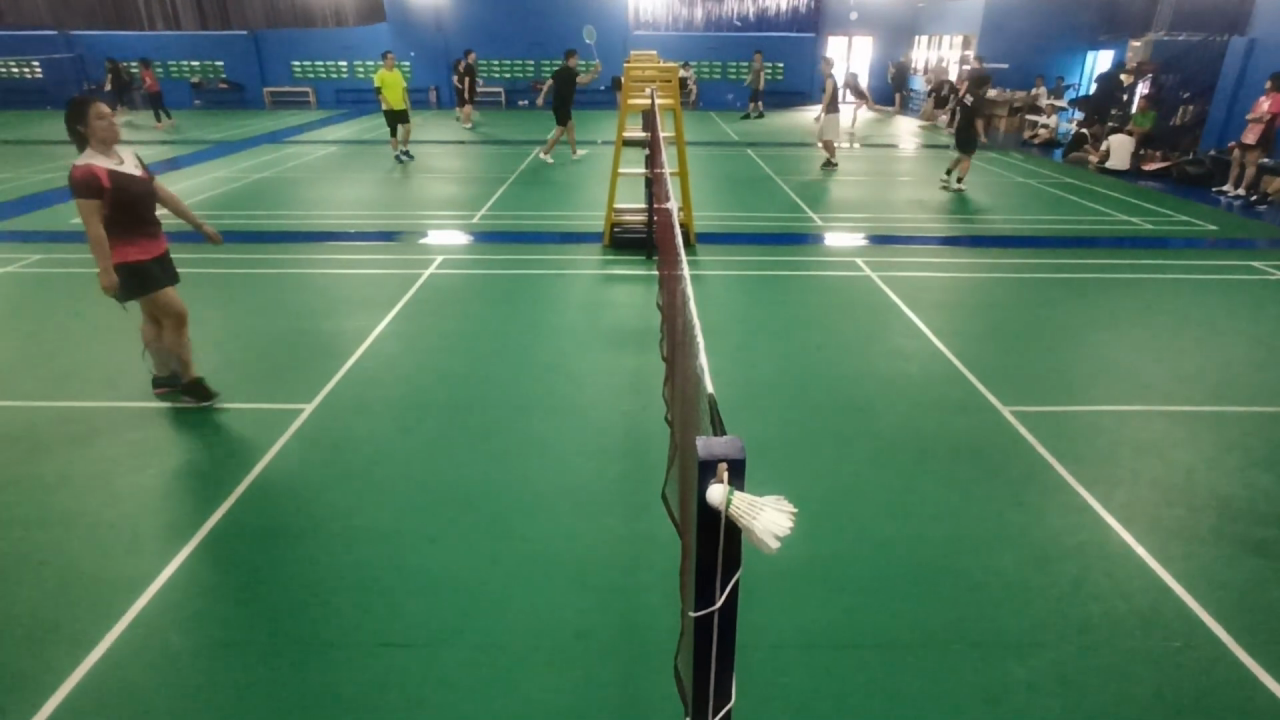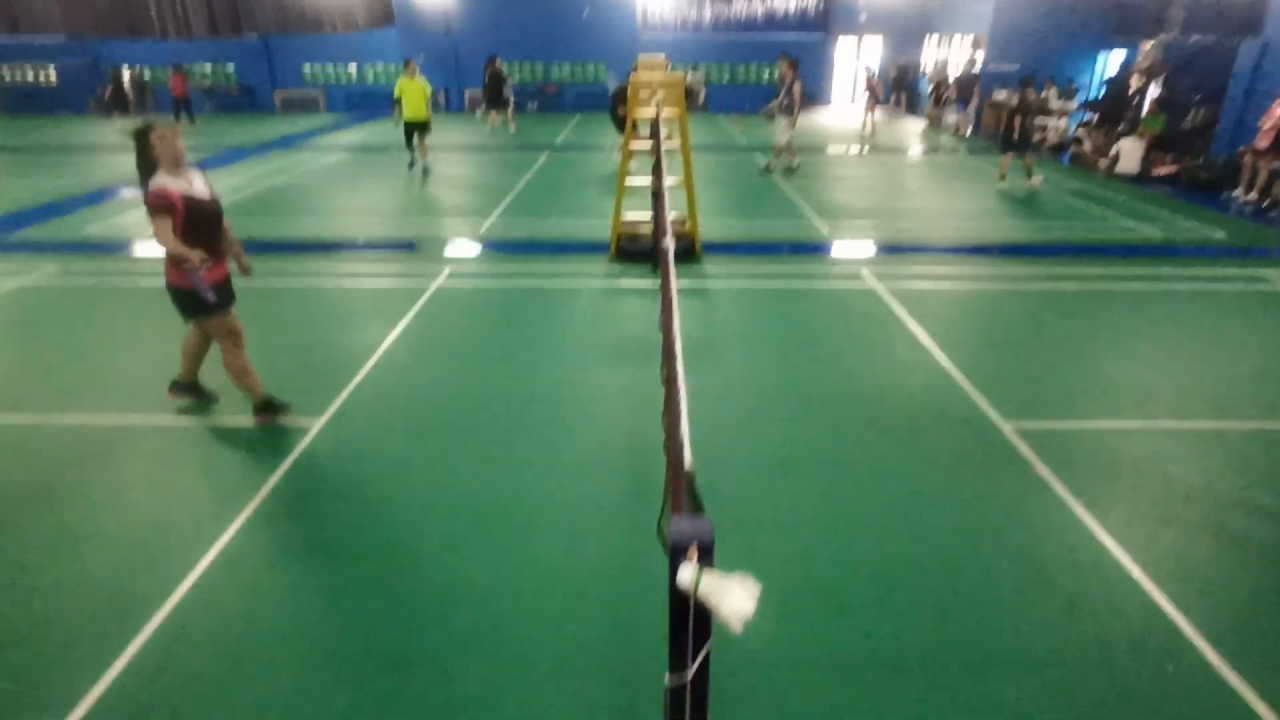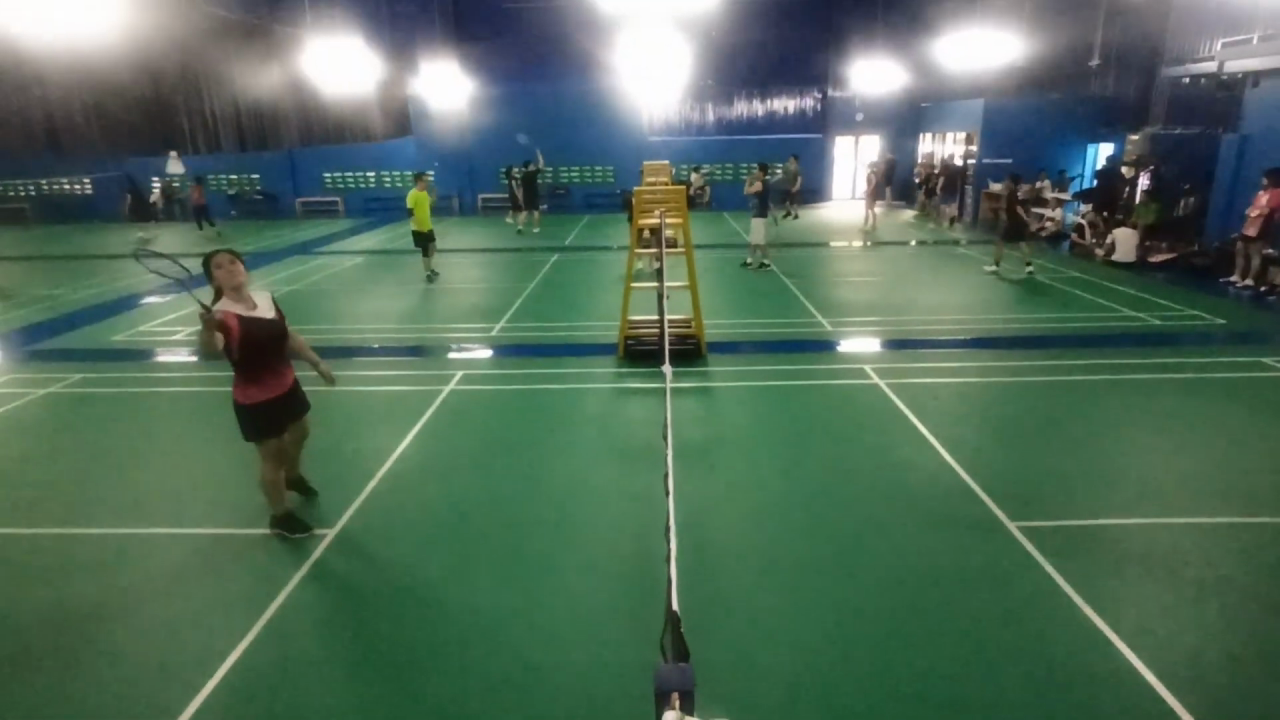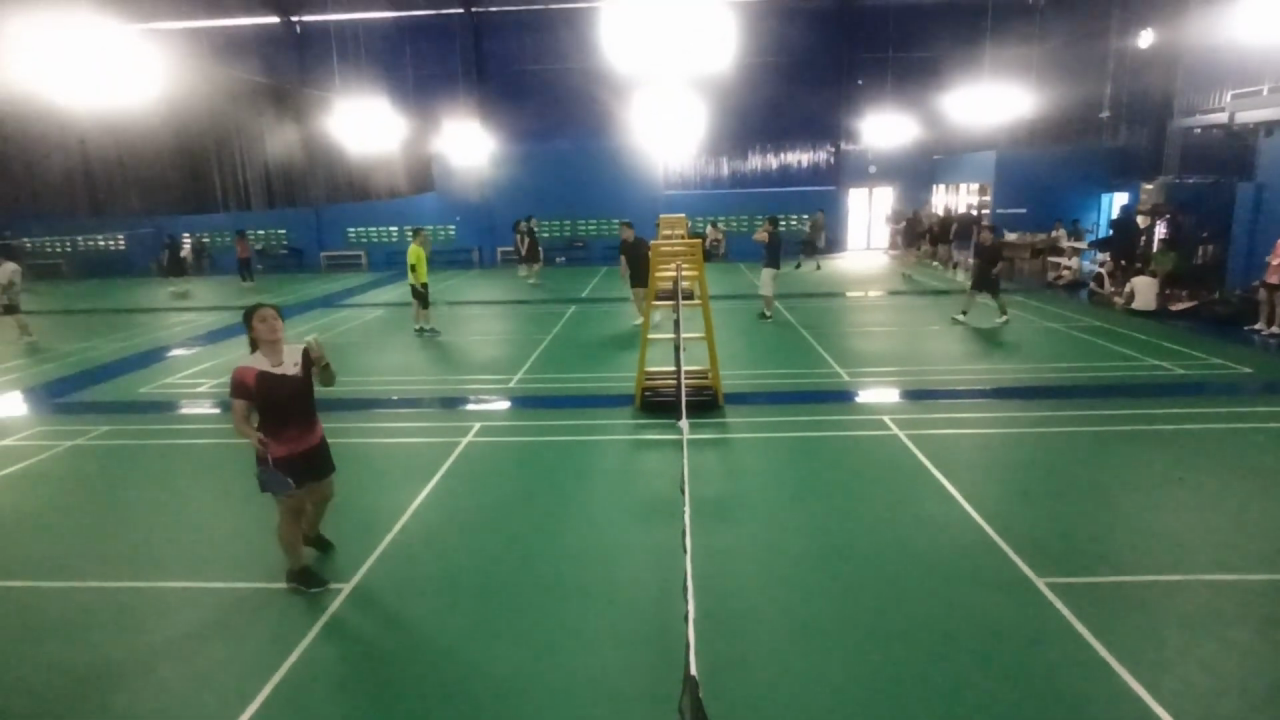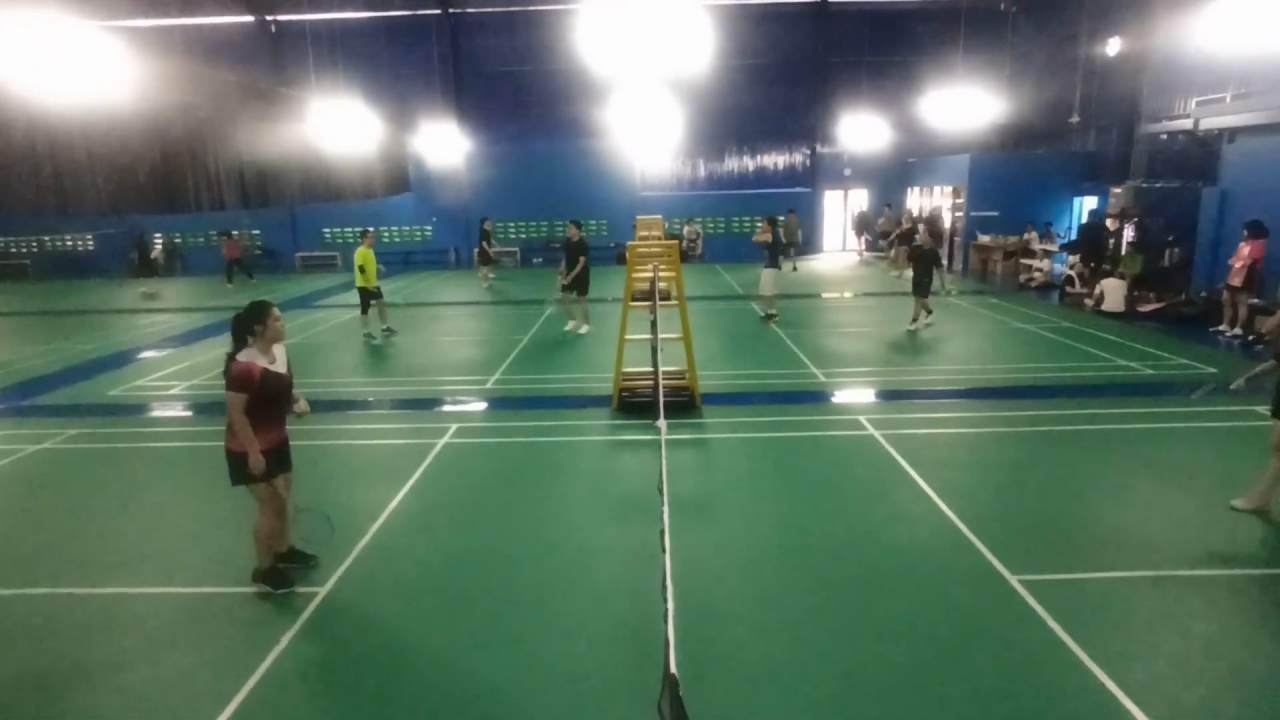
dt=0.7s
person 1, frame 1
left shoulder: (130, 157)
right shoulder: (85, 173)
left elbow: (162, 195)
right elbow: (94, 227)
left wrist: (199, 225)
right wrist: (105, 271)
left hip: (154, 250)
right hip: (128, 261)
left knee: (156, 315)
right knee: (176, 314)
left ankle: (164, 376)
right ankle: (189, 382)
person 1, frame 2
left shoulder: (197, 177)
right shoulder: (159, 192)
left elbow: (218, 221)
right elbow: (164, 235)
left wrist: (239, 254)
right wrist: (187, 254)
left hip: (215, 273)
right hip: (191, 281)
left knee: (204, 329)
right knee: (231, 336)
left ankle: (185, 382)
right ankle: (261, 402)
person 1, frame 3
left shoulder: (267, 299)
right shoulder: (222, 316)
left elbow: (289, 338)
right elbow: (212, 349)
left wrist: (318, 364)
right wrist: (207, 329)
left hip: (286, 386)
right hip: (255, 400)
left knee: (299, 434)
right knee: (273, 456)
left ankle: (292, 475)
right ankle: (280, 517)
person 1, frame 4
left shoulder: (302, 354)
right shoulder: (245, 373)
left elbow: (328, 380)
right elbow: (239, 417)
left wrist: (322, 362)
right wrist: (252, 435)
left hip: (313, 443)
right hip: (277, 454)
left knee: (323, 496)
right knee: (292, 509)
left ankle: (310, 533)
right ankle: (297, 570)
person 1, frame 5
left shoulder: (280, 353)
right shoulder: (243, 366)
right elbow: (235, 413)
left wrist: (297, 401)
right wrist: (253, 452)
left hip: (276, 441)
right hip: (249, 449)
left knee: (282, 499)
right knee: (271, 505)
left ankle: (283, 551)
right ankle: (265, 570)
